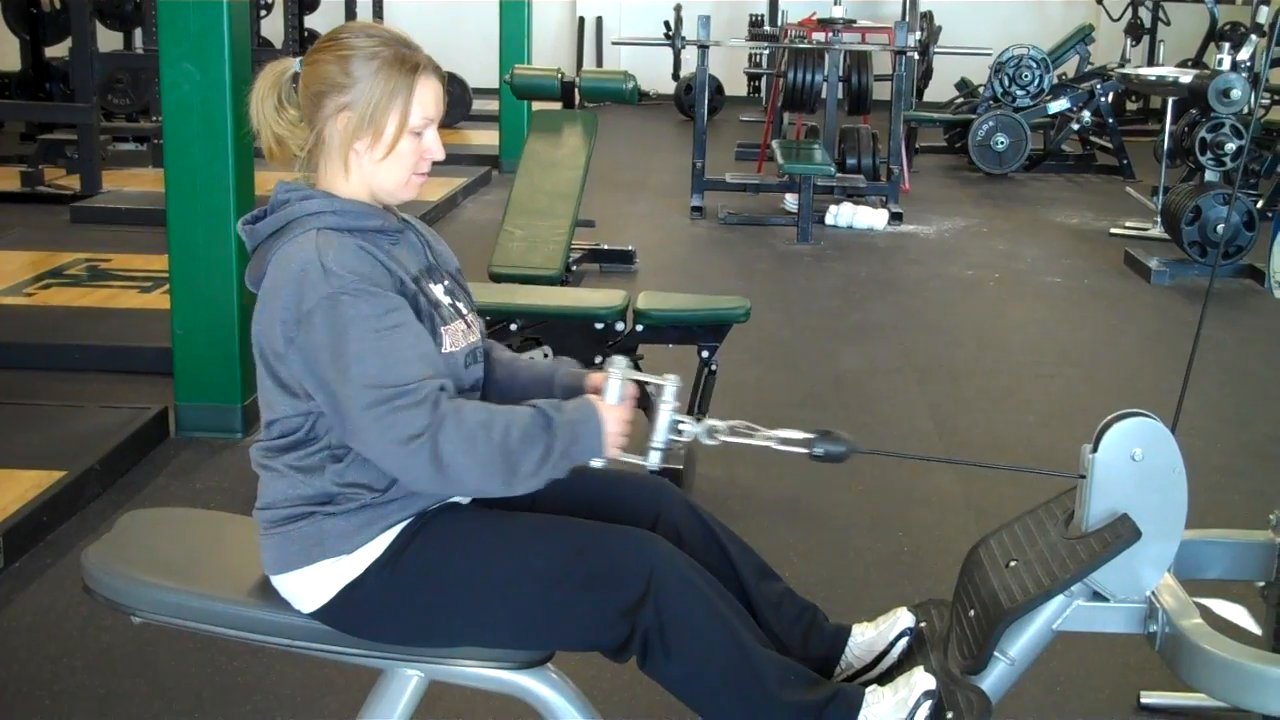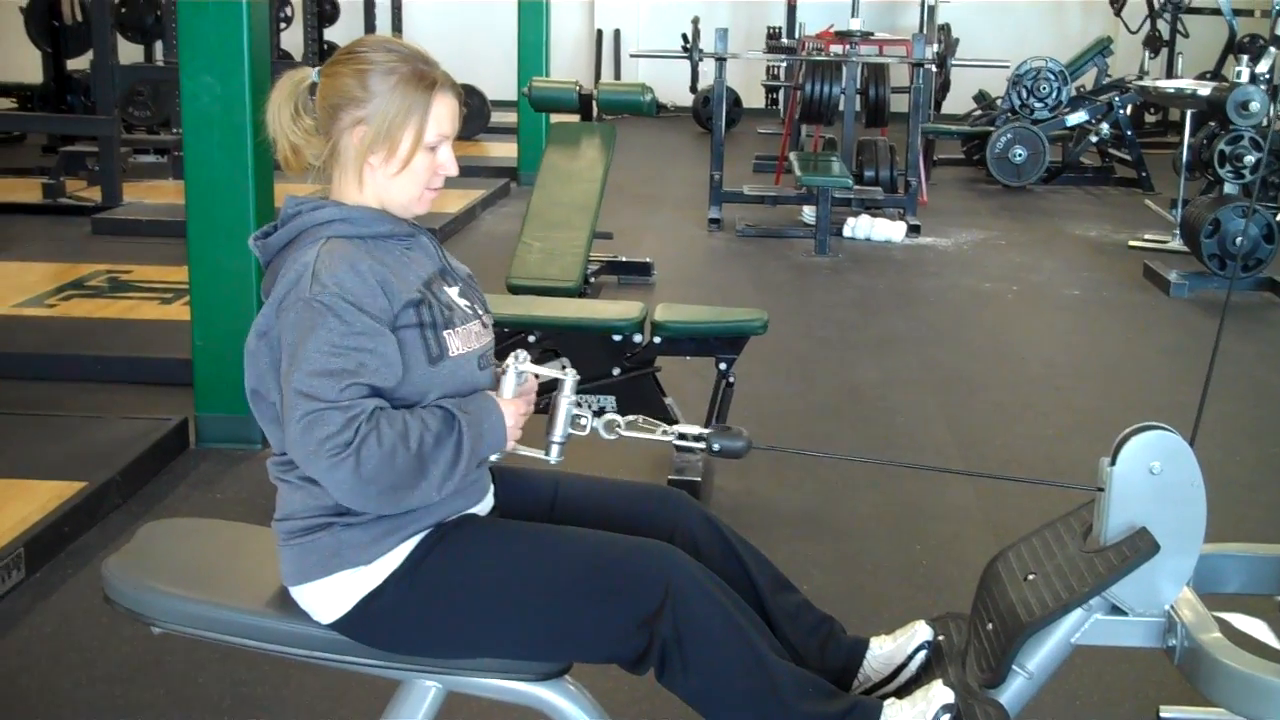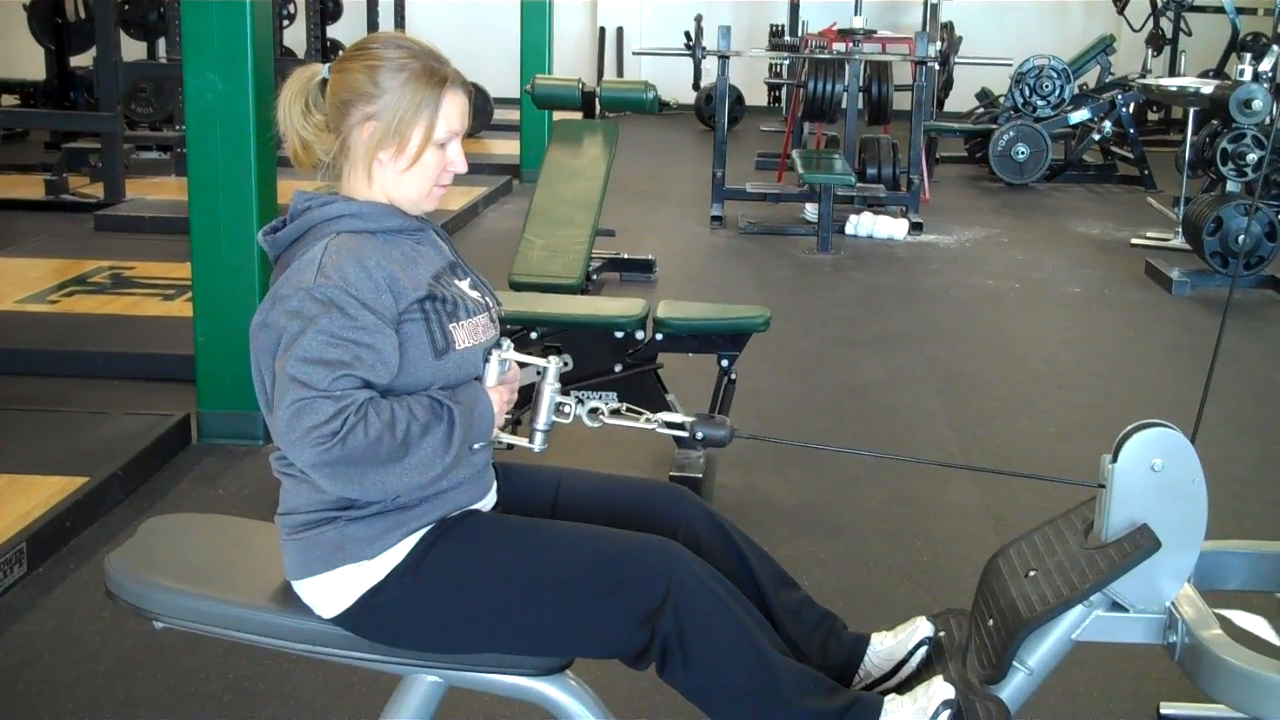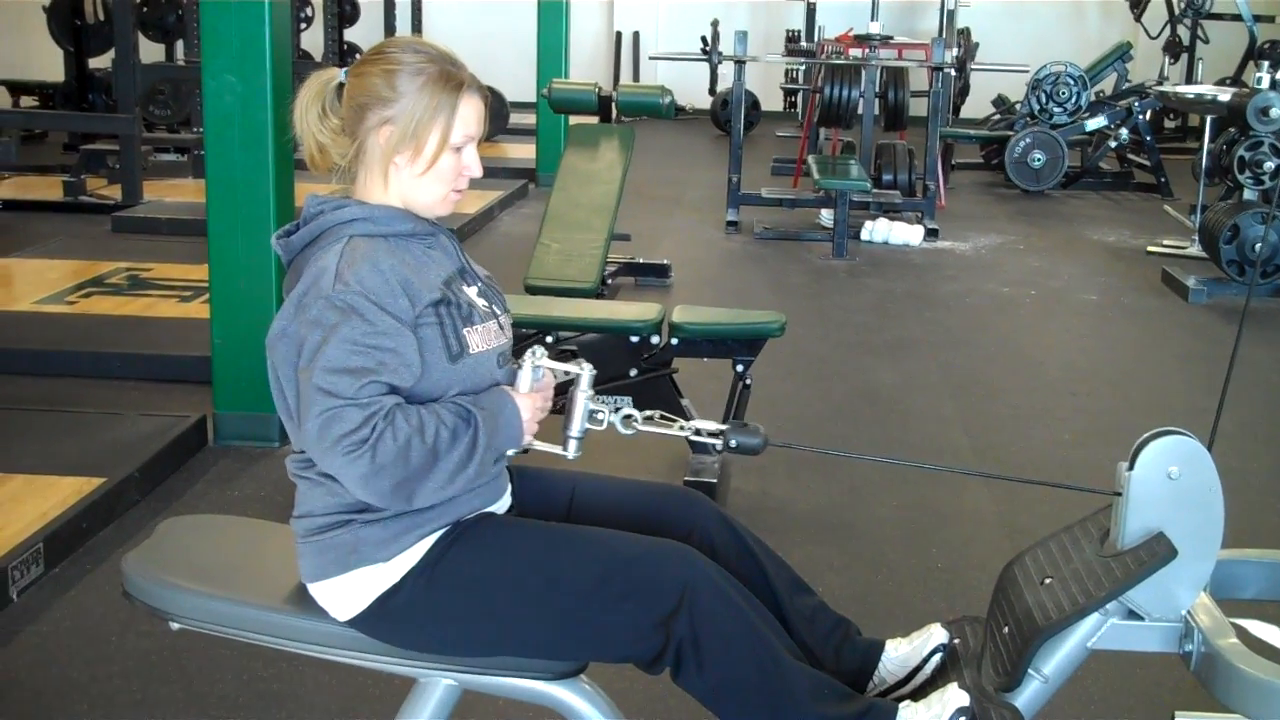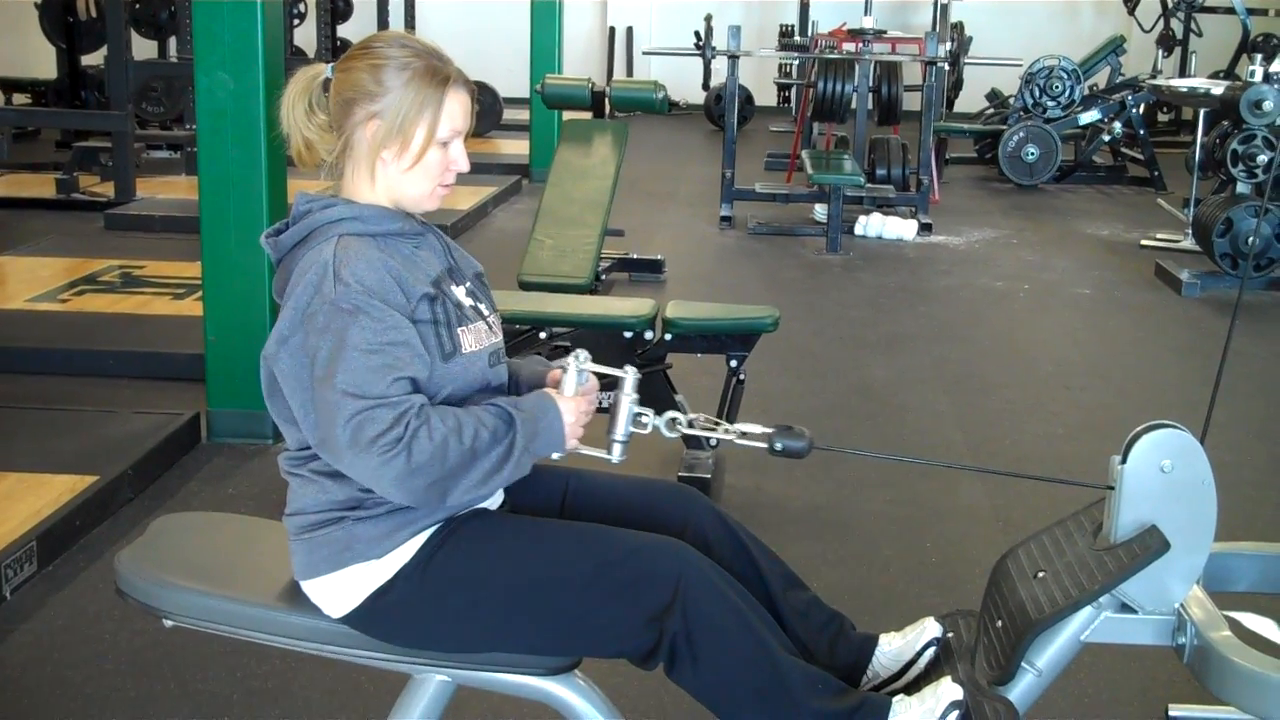
dt=0.5s
person 1, frame 1
left shoulder: (393, 233)
right shoulder: (326, 270)
left elbow: (462, 367)
right elbow: (422, 437)
left wrist: (571, 385)
right wrist: (579, 425)
left hip: (425, 496)
right hip: (360, 551)
left knee: (649, 505)
right knee: (637, 571)
left ankle: (819, 649)
person 1, frame 2
left shoulder: (397, 243)
right shoulder: (331, 280)
right elbow: (345, 453)
left wrist: (501, 390)
right wrist: (488, 423)
left hip: (450, 502)
right hip: (378, 562)
left knee: (668, 515)
right knee: (657, 583)
left ankle: (838, 662)
person 1, frame 3
left shoulder: (405, 237)
right shoulder: (336, 273)
right elbow: (325, 437)
left wrist: (498, 379)
right wrist: (473, 412)
left hip: (454, 495)
right hip: (381, 556)
left knee: (669, 511)
right knee: (659, 578)
left ankle: (836, 656)
person 1, frame 4
left shoulder: (415, 242)
right shoulder: (353, 278)
right elbow: (361, 448)
left wrist: (519, 387)
right wrist: (503, 418)
left hip: (468, 501)
right hip: (396, 558)
left knee: (684, 516)
right knee: (672, 585)
person 1, frame 5
left shoulder: (407, 239)
right shoulder: (345, 278)
right elbow: (392, 451)
left wrist: (536, 382)
right wrist: (542, 423)
left hip: (462, 500)
right hip: (390, 557)
left knee: (676, 511)
right knee: (667, 579)
left ankle: (847, 658)
